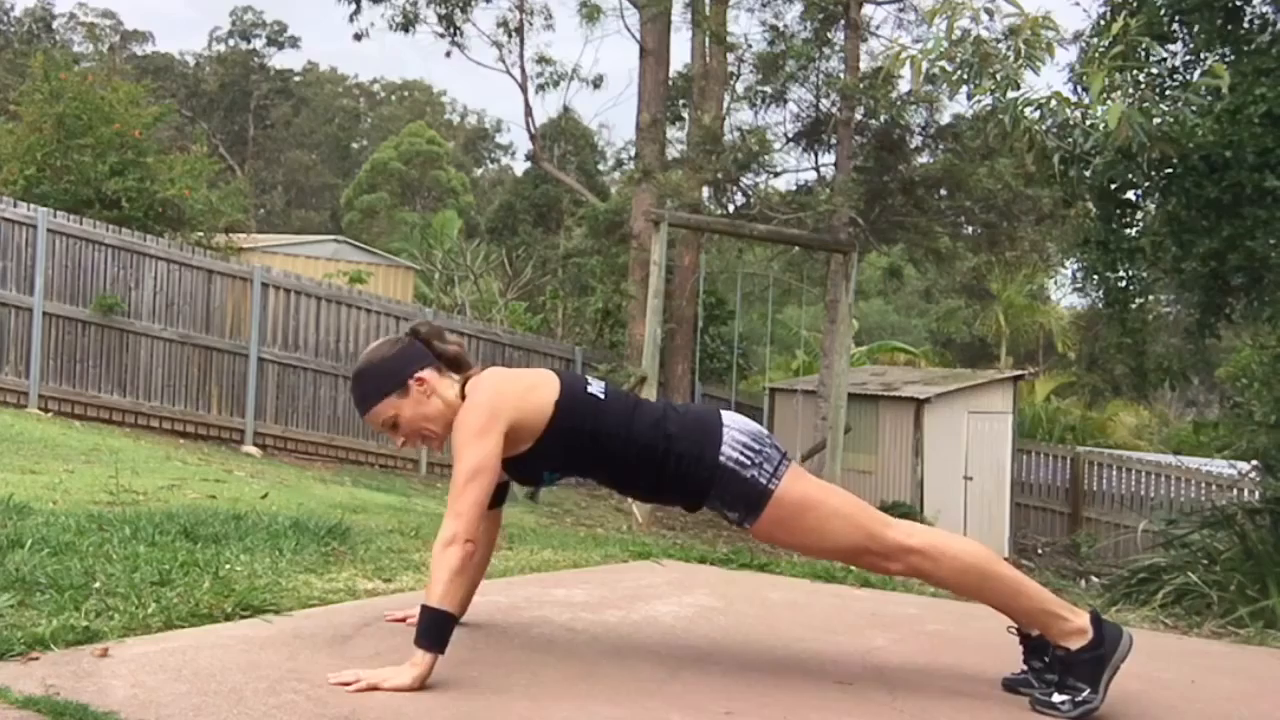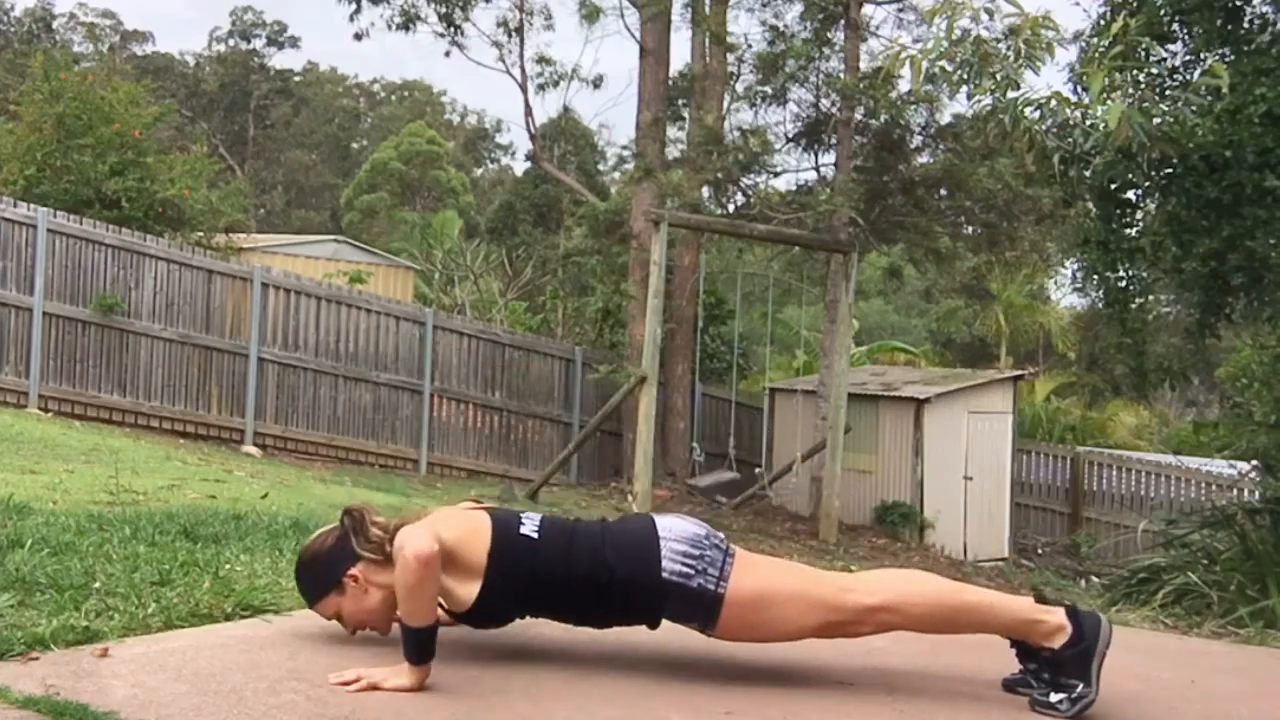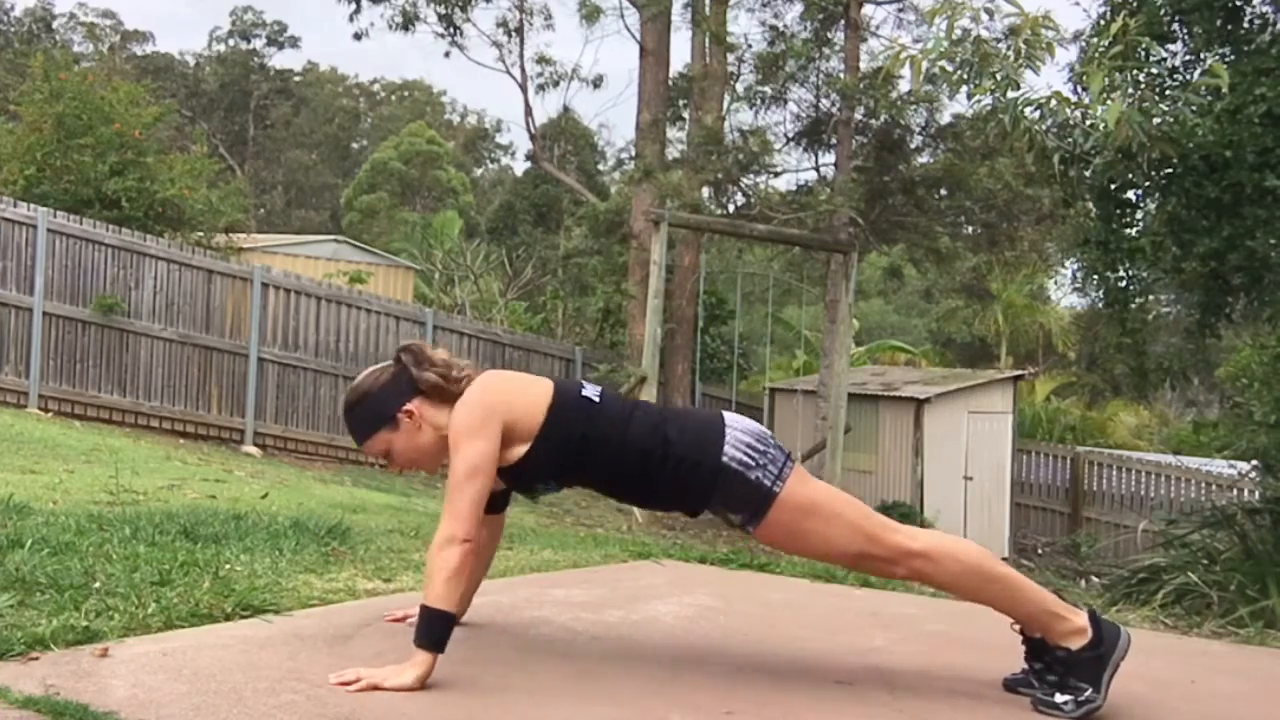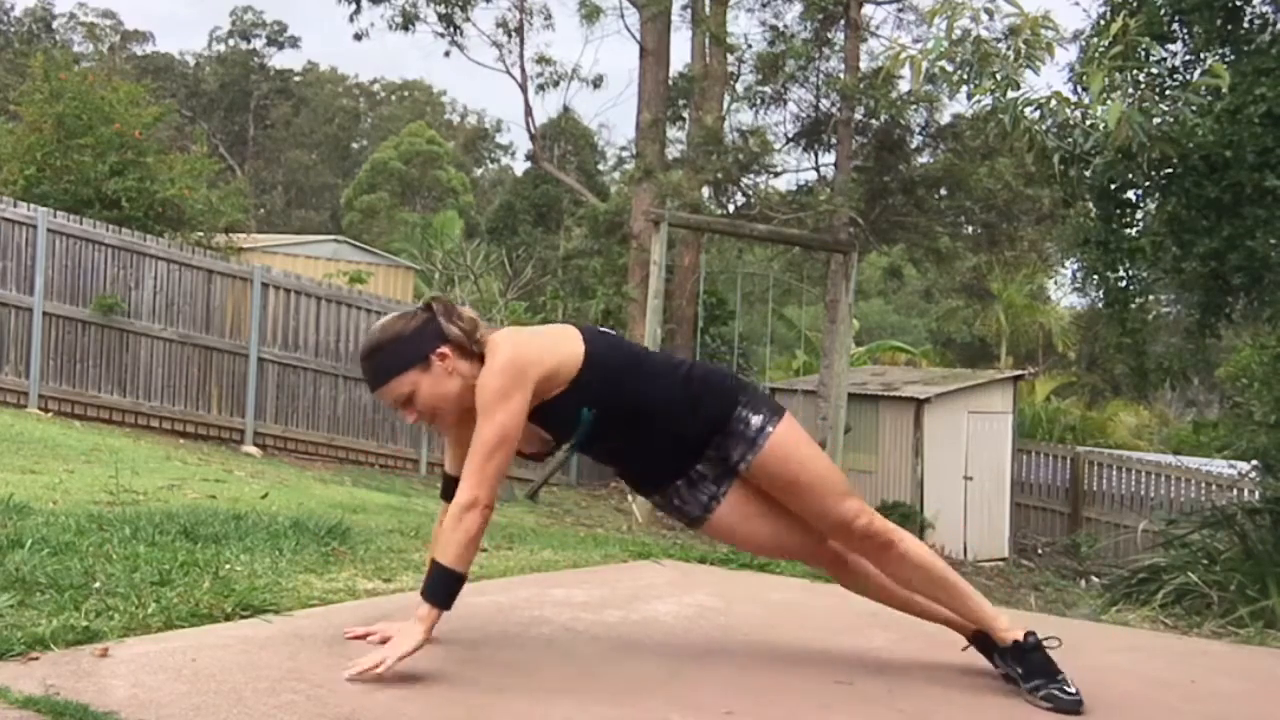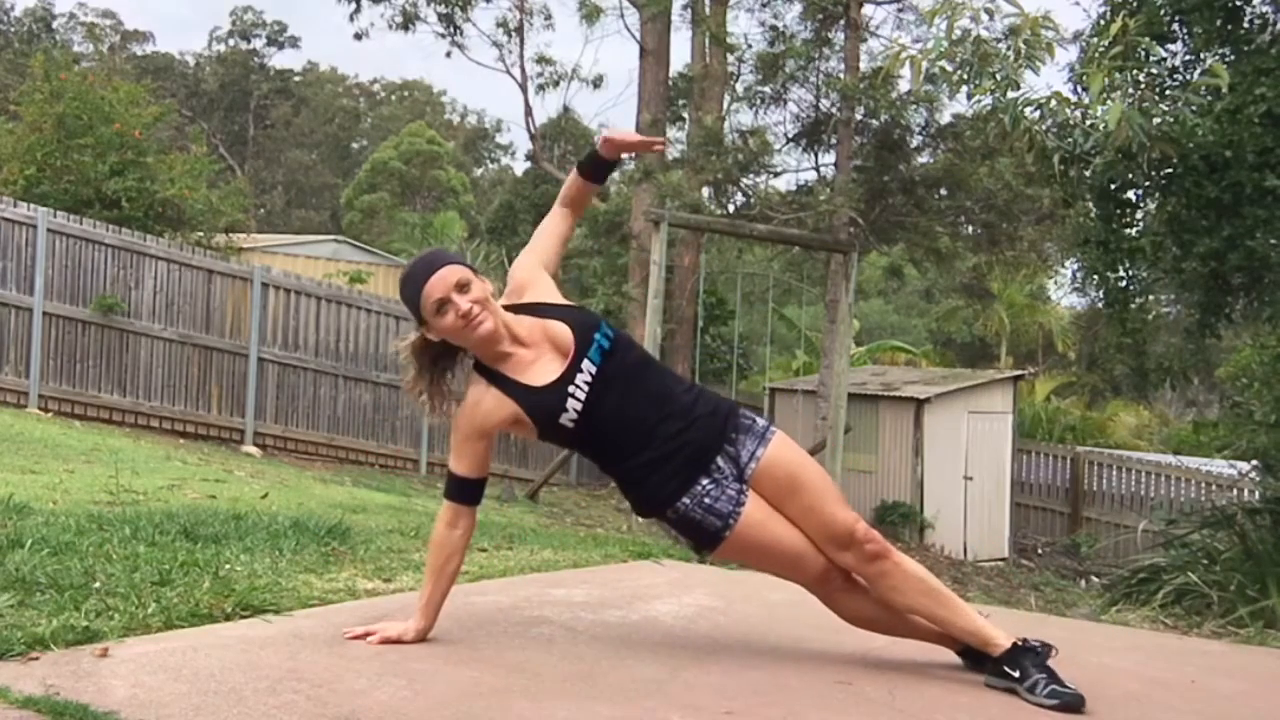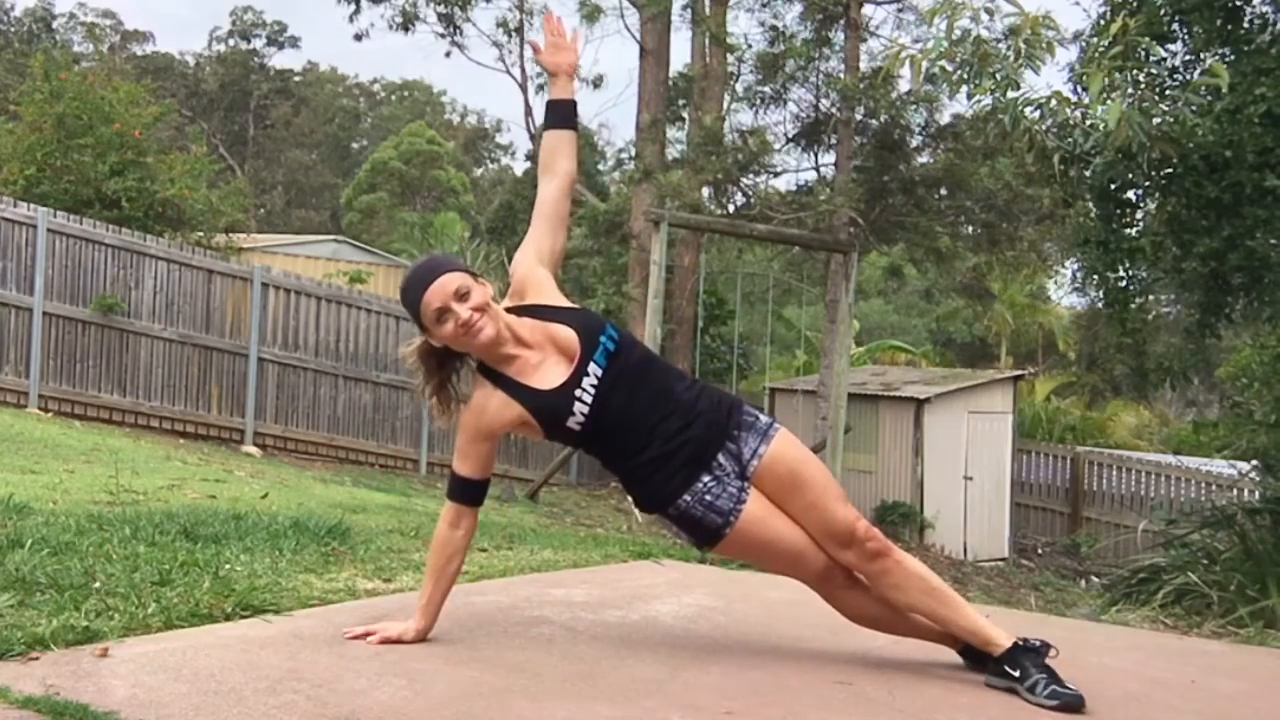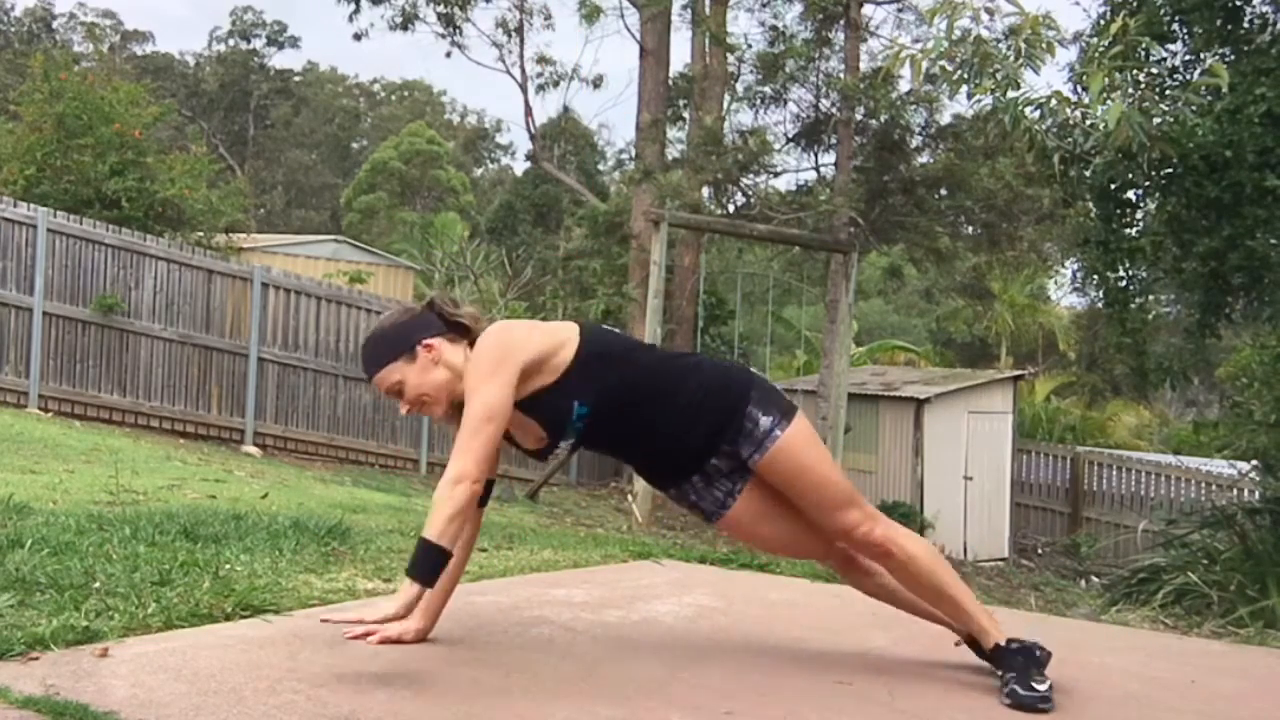
dt=0.7s
person 1, frame 1
left shoulder: (485, 401)
right shoulder: (482, 413)
left elbow: (458, 535)
right elbow: (483, 530)
right wrist: (439, 611)
left hip: (718, 456)
right hip: (704, 460)
left knee: (889, 544)
right knee: (883, 548)
left ankle: (1079, 634)
right ankle: (1048, 636)
person 1, frame 2
left shoulder: (416, 543)
right shoulder: (441, 542)
left elbow: (415, 567)
right wrist: (446, 614)
left hip: (663, 567)
right hip: (651, 557)
left knee: (855, 604)
right knee: (846, 598)
left ankle: (1060, 628)
right ankle: (1035, 617)
person 1, frame 3
left shoulder: (476, 409)
right shoulder: (484, 419)
left elbow: (457, 538)
right elbow: (487, 525)
right wrist: (447, 608)
left hip: (714, 457)
right hip: (695, 464)
left knee: (892, 545)
right knee: (881, 550)
left ankle: (1078, 631)
right ankle: (1052, 634)
person 1, frame 4
left shoulder: (506, 358)
right shoulder: (466, 408)
left elbow: (479, 502)
right elbow: (457, 506)
left wrist: (427, 617)
right wrist: (420, 617)
left hip: (721, 414)
right hip: (671, 474)
left knee: (857, 529)
right knee: (828, 557)
left ankle: (1010, 639)
right ankle: (987, 639)
person 1, frame 5
left shoulder: (527, 286)
right shoulder: (484, 408)
left elbow: (567, 204)
right elbow: (457, 515)
left wrist: (604, 154)
right wrist: (419, 621)
left hip: (724, 427)
right hip: (684, 490)
left knee: (859, 545)
right knee: (833, 581)
left ankle: (1003, 650)
right ankle: (987, 654)
person 1, frame 6
left shoulder: (528, 285)
right shoulder: (489, 410)
left elbow: (555, 182)
right elbow: (459, 516)
left wrist: (563, 81)
right wrist: (420, 621)
left hip: (728, 425)
right hip: (685, 485)
left knee: (860, 544)
right knee: (832, 576)
left ankle: (1004, 649)
right ankle: (982, 650)
person 1, frame 7
left shoulder: (500, 345)
right shoulder: (477, 413)
left elbow: (462, 489)
right elbow: (469, 500)
left wrist: (410, 590)
right wrist: (423, 620)
left hip: (731, 408)
right hip: (687, 470)
left knee: (860, 528)
right knee: (837, 555)
left ankle: (1001, 641)
right ankle: (983, 640)
